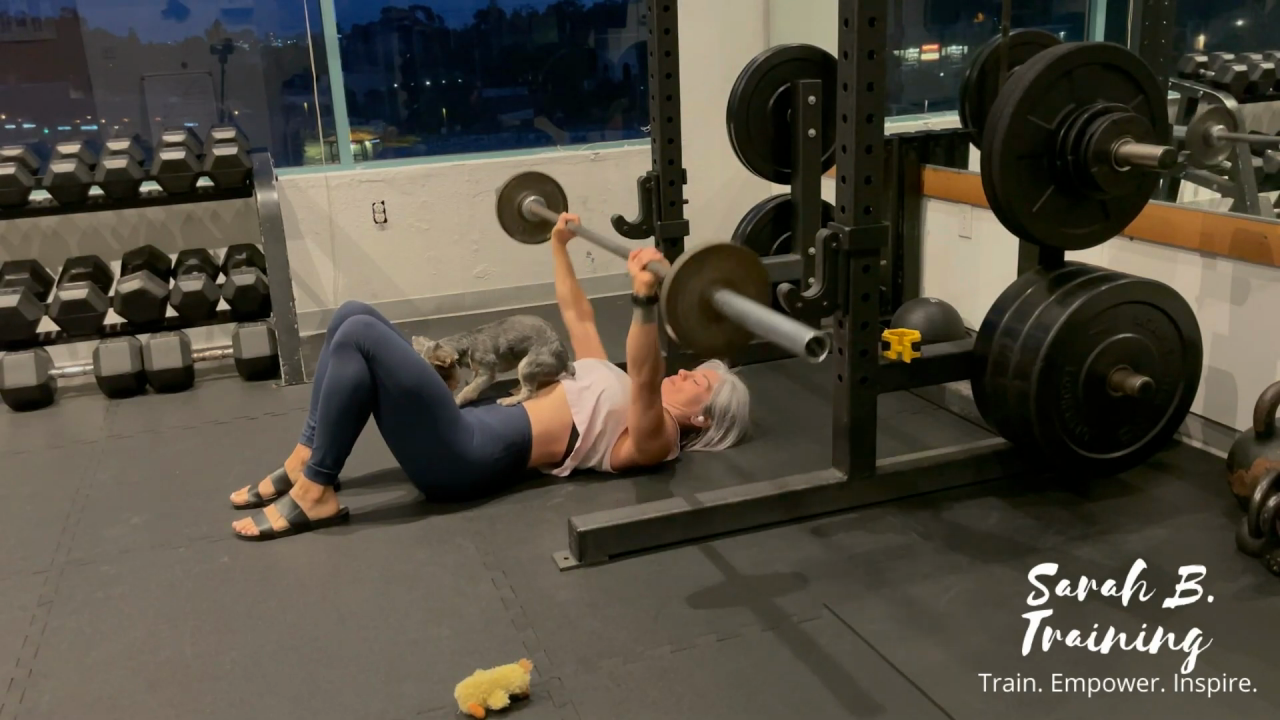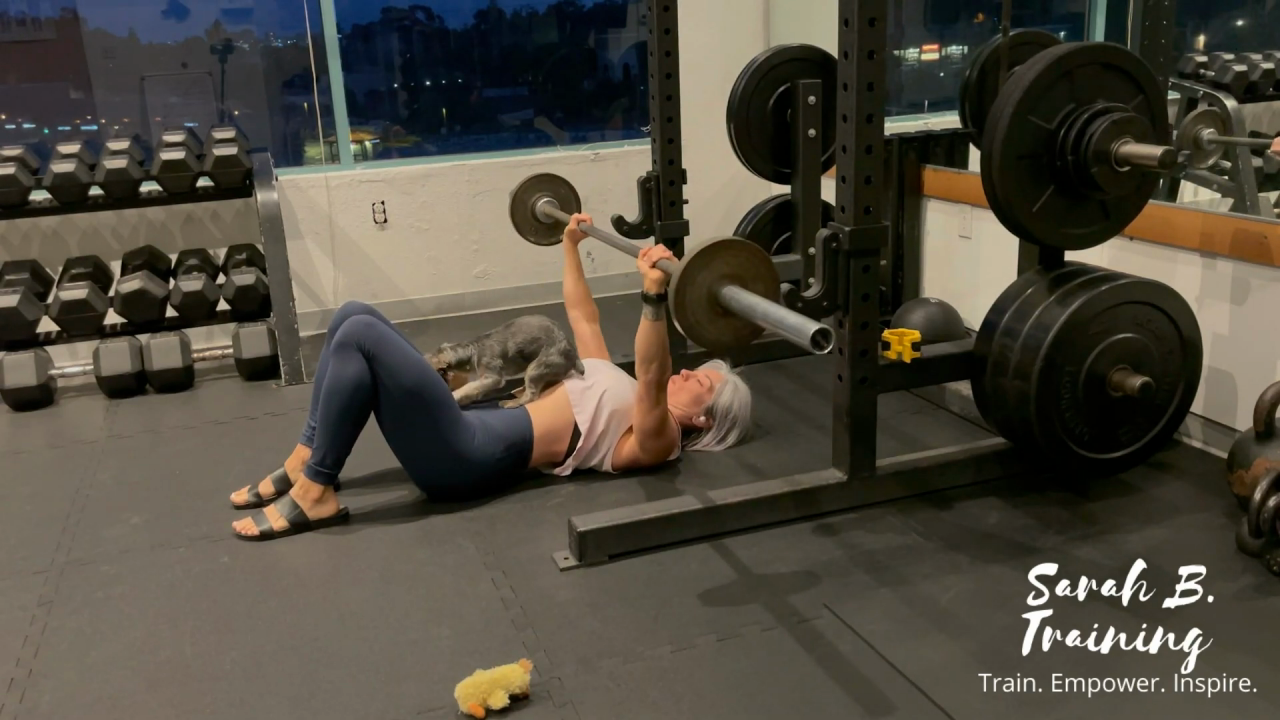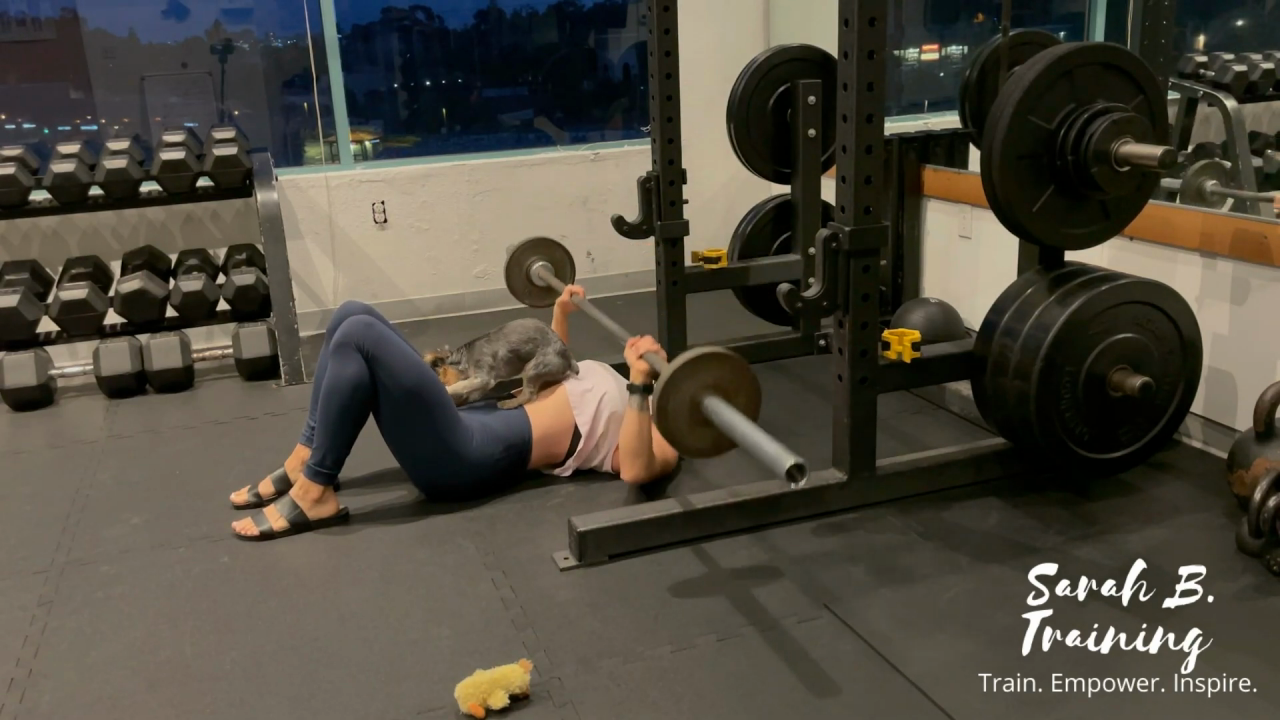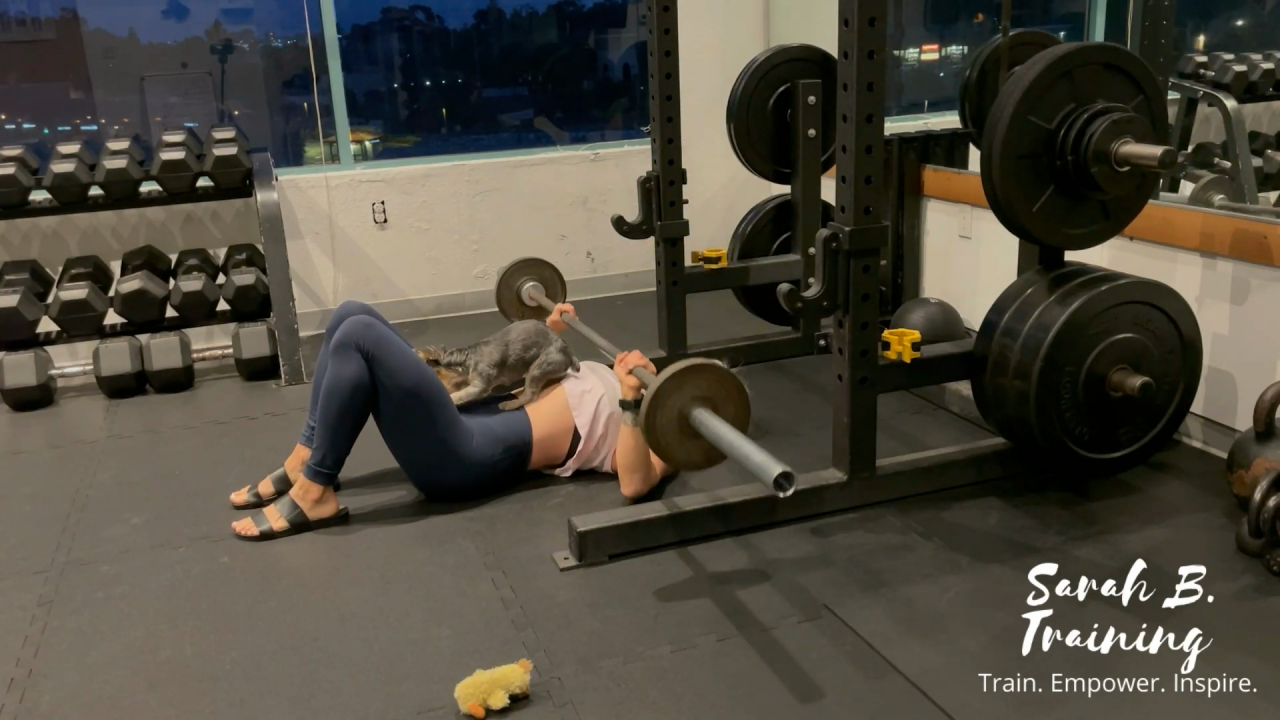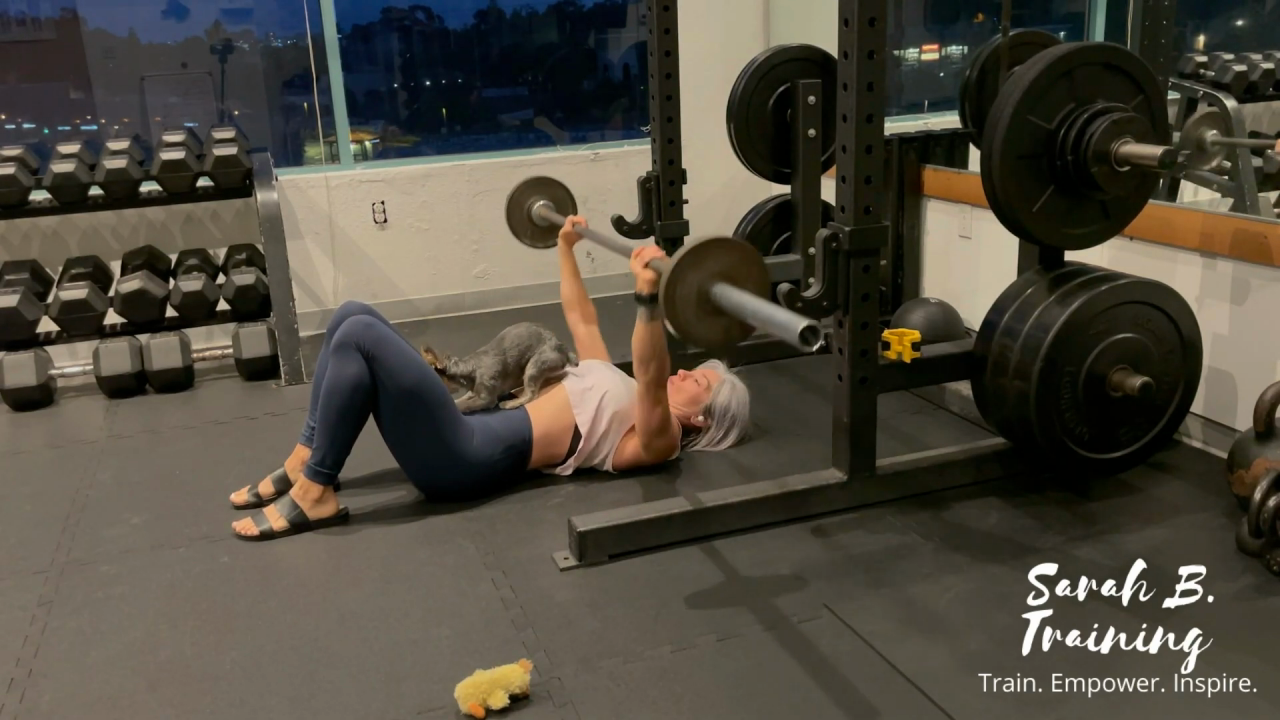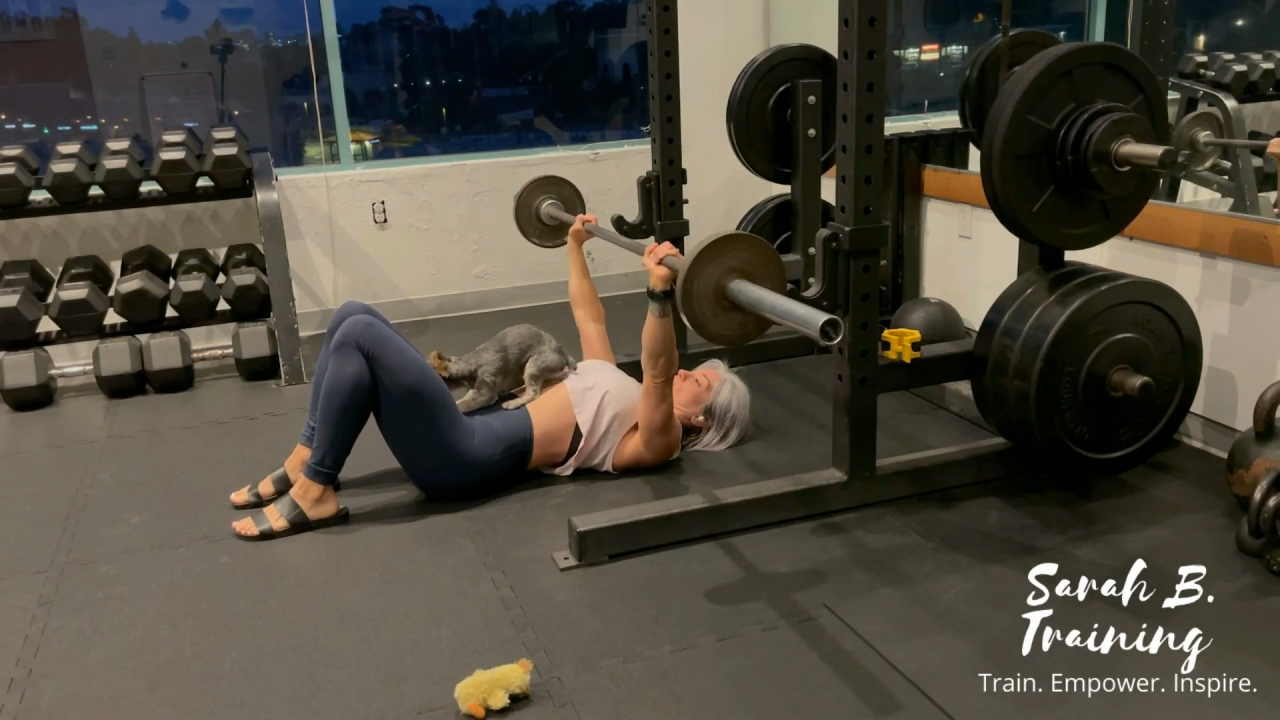
dt=0.4s
person 1, frame 1
left shoulder: (654, 438)
right shoulder: (620, 393)
left elbow: (646, 378)
right elbow: (576, 314)
left wrist: (645, 297)
right wrist: (559, 246)
left hip: (468, 456)
right hip: (468, 427)
left knee: (359, 336)
right knee: (353, 316)
left ankle: (314, 495)
right ankle: (302, 465)
person 1, frame 2
left shoulder: (657, 438)
right shoulder: (623, 393)
left elbow: (651, 383)
right elbow: (581, 315)
left wrist: (655, 294)
right wrist: (571, 246)
left hip: (468, 456)
right hip: (469, 425)
left knee: (360, 335)
right knee: (353, 316)
left ankle: (315, 494)
right ankle: (302, 464)
person 1, frame 3
left shoulder: (661, 441)
right shoulder: (625, 405)
left elbow: (635, 472)
right elbow: (553, 380)
left wrist: (642, 384)
right wrist: (561, 314)
left hip: (466, 457)
right hip: (474, 423)
left knee: (358, 335)
right knee: (353, 317)
left ankle: (314, 496)
right ankle: (299, 466)
person 1, frame 4
left shoulder: (653, 444)
right shoulder: (624, 409)
left elbow: (634, 484)
left wrist: (631, 402)
right wrist: (552, 335)
left hip: (466, 459)
right hip: (470, 425)
left knee: (358, 335)
right knee: (353, 316)
left ankle: (313, 496)
right ankle: (300, 465)
person 1, frame 5
left shoulder: (656, 439)
right shoulder: (622, 396)
left elbow: (651, 377)
right elbow: (580, 318)
left wrist: (648, 296)
right wrist: (566, 248)
left hip: (467, 458)
right hip: (467, 427)
left knee: (358, 335)
right knee: (353, 316)
left ankle: (314, 495)
right ankle: (303, 465)
person 1, frame 6
left shoulder: (658, 437)
right shoulder: (625, 397)
left elbow: (658, 373)
right elbow: (588, 315)
left wrist: (661, 292)
right wrist: (575, 246)
left hip: (467, 457)
right hip: (470, 422)
left knee: (360, 334)
right knee: (354, 317)
left ankle: (314, 494)
right ankle: (302, 463)
